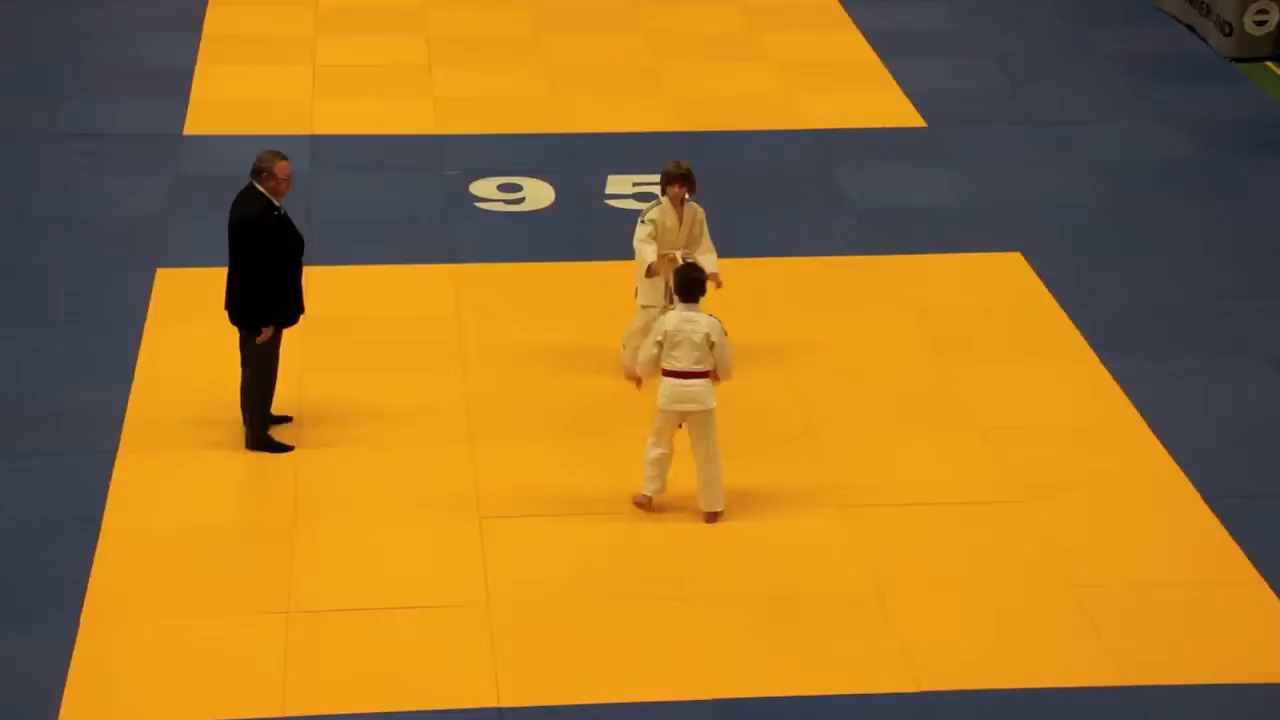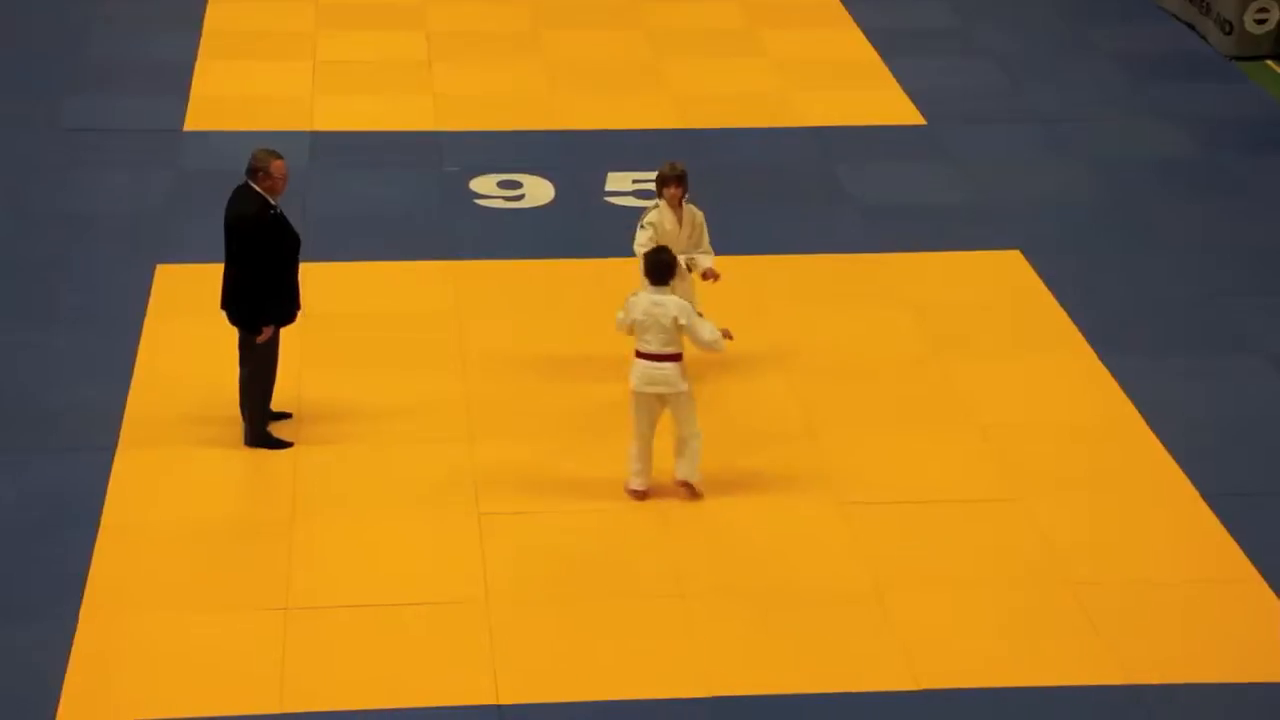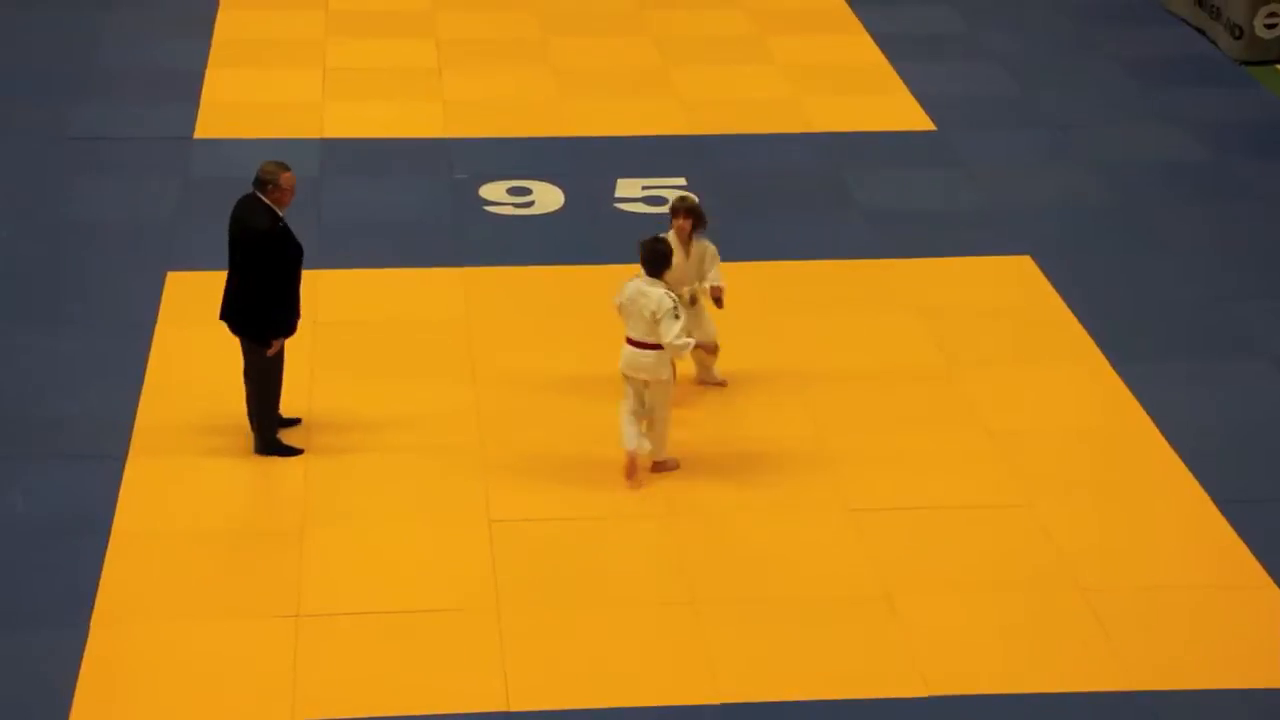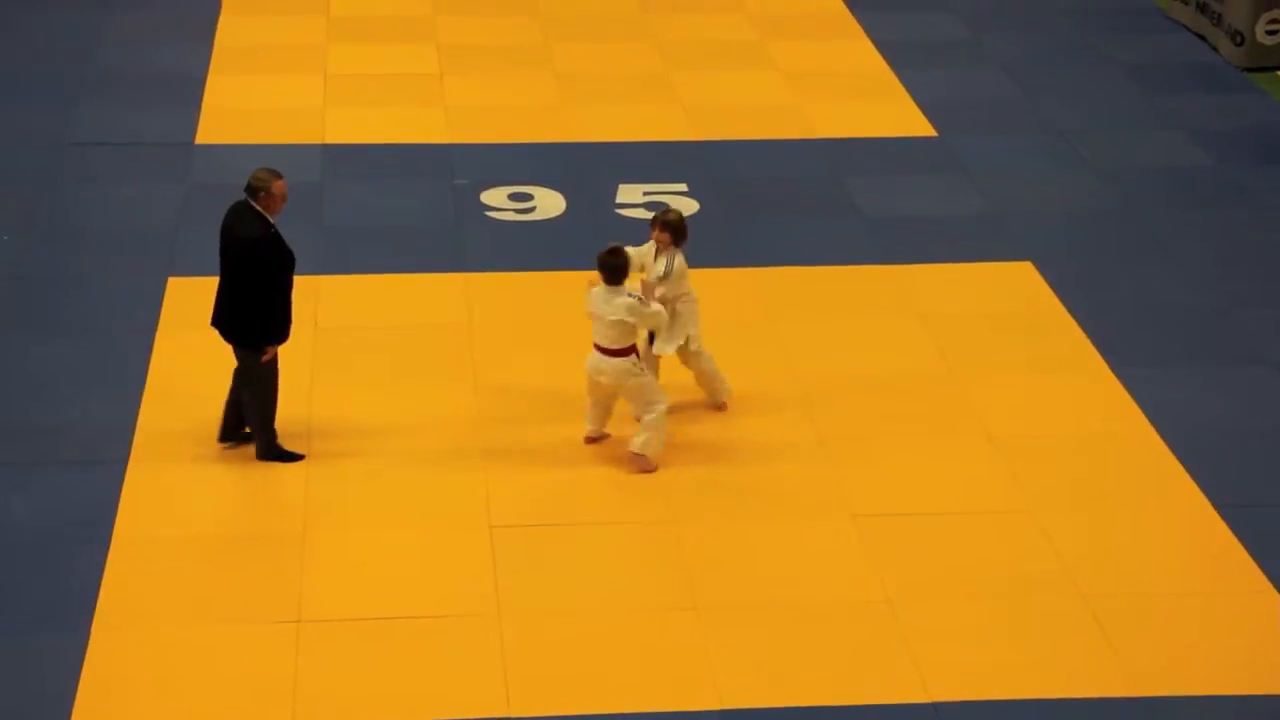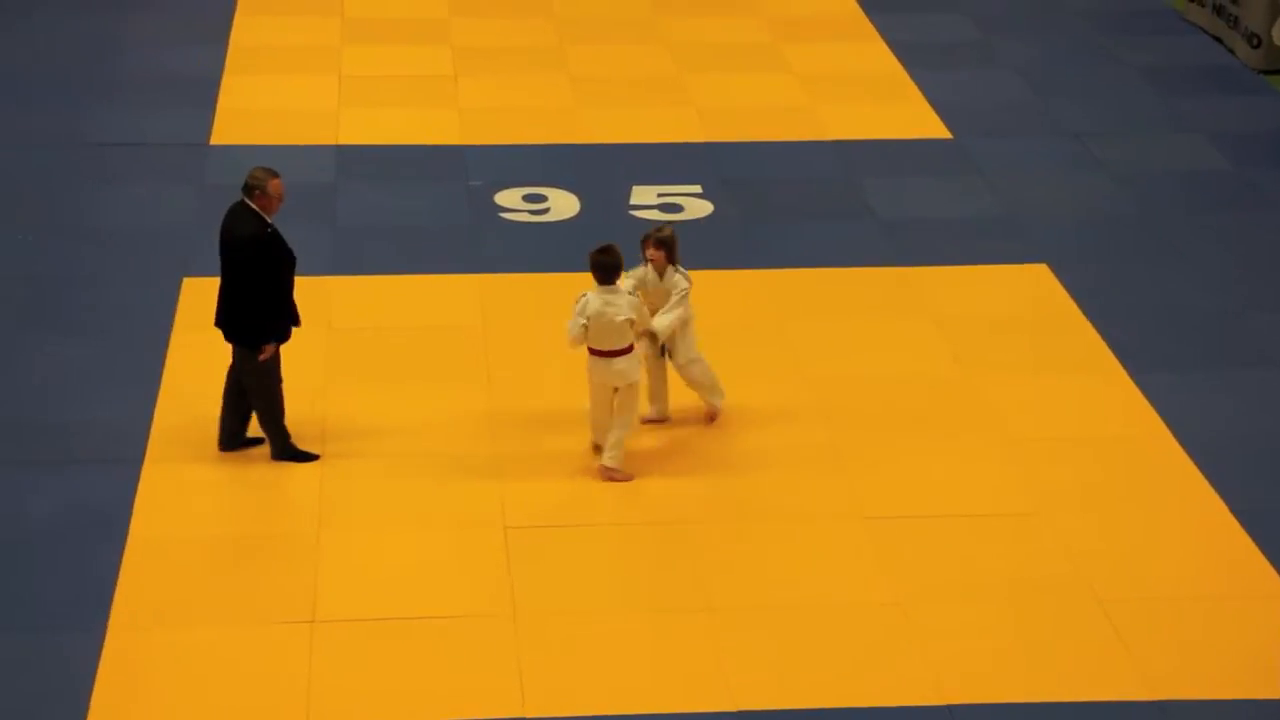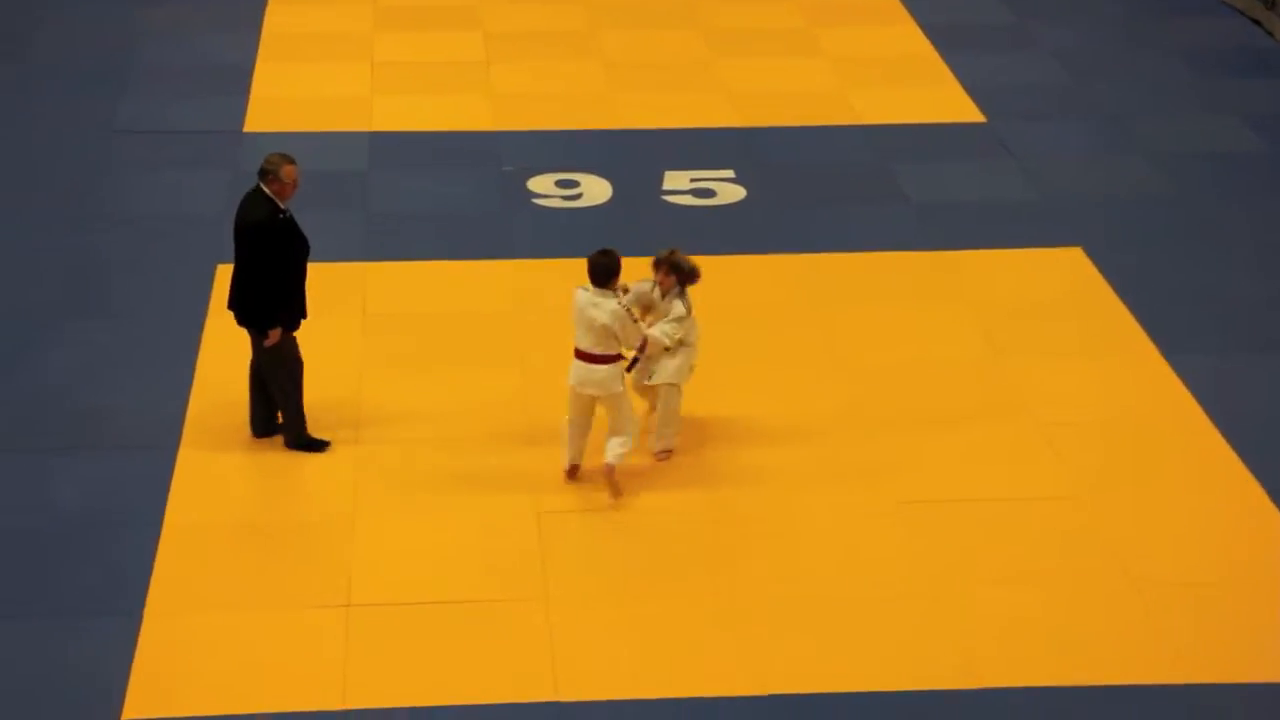
dt=0.3s
person 1, frame 1
left shoulder: (251, 197)
right shoulder: (257, 215)
right elbow: (258, 272)
right wrist: (266, 319)
left hip: (253, 300)
right hip: (258, 306)
left knee: (257, 364)
right knee: (261, 367)
left ankle: (256, 414)
right ankle: (257, 434)
person 1, frame 2
left shoulder: (246, 195)
right shoulder: (254, 215)
right elbow: (256, 272)
right wrist: (265, 318)
left hip: (249, 298)
right hip: (256, 303)
left knee: (255, 361)
right knee: (259, 364)
left ankle: (257, 411)
right ankle: (256, 431)
person 1, frame 3
left shoulder: (247, 204)
right shoulder: (266, 229)
right elbow: (267, 286)
right wrist: (275, 331)
left hip: (246, 307)
right hip: (259, 315)
left knee: (258, 370)
right knee: (266, 373)
left ankle: (266, 419)
right ankle: (266, 439)
person 1, frame 4
left shoulder: (238, 211)
right shoulder: (258, 237)
right elbow: (260, 292)
right wrist: (270, 337)
left hip: (237, 313)
right hip: (251, 322)
left knee: (248, 374)
right knee: (261, 380)
left ankle: (232, 429)
right ankle: (266, 445)
person 1, frame 5
left shoulder: (239, 213)
right shoulder: (252, 234)
right elbow: (257, 291)
right wrist: (266, 337)
left hip: (242, 317)
right hip: (253, 323)
left knee: (242, 377)
right knee: (266, 383)
left ankle: (231, 436)
right ankle: (281, 446)
person 1, frame 6
left shoulder: (258, 200)
right shoulder: (263, 219)
right elbow: (264, 275)
right wrist: (273, 321)
left hip: (259, 303)
right hip: (266, 308)
left knee: (265, 363)
right knee: (286, 366)
left ankle: (263, 423)
right ankle: (295, 433)
person 2, frame 1
left shoulder: (665, 321)
right shoulder: (712, 324)
left elbow: (646, 360)
right elbow: (725, 365)
left wrist: (640, 372)
right wrist: (716, 375)
left hip: (671, 390)
right hip: (701, 392)
left knee: (659, 444)
right knee: (707, 451)
left ankle: (649, 495)
right ankle: (711, 507)
person 2, frame 2
left shoulder: (634, 302)
right shoulder: (680, 307)
left elbow: (623, 327)
right elbow: (707, 340)
right wrist: (721, 334)
left hip: (643, 372)
right hip: (672, 374)
left knee: (642, 431)
right knee: (686, 428)
left ankle: (639, 484)
right ankle: (687, 477)
person 2, frame 3
left shoulder: (628, 288)
right shoulder: (667, 299)
right elbow: (672, 341)
right wrist: (701, 345)
left hip: (630, 355)
right hip: (656, 361)
left knee: (632, 407)
right knee: (660, 410)
left ankle: (632, 453)
right ankle: (658, 458)
person 2, frame 4
left shoulder: (594, 296)
right shoulder: (632, 302)
right elbow: (658, 320)
right wrist: (649, 298)
left hip: (597, 361)
right hip: (624, 367)
left knee: (600, 398)
right knee: (655, 405)
left ankle: (594, 432)
right ankle: (640, 453)
person 2, frame 5
left shoulder: (586, 302)
right shoulder: (631, 301)
left elbow: (575, 338)
right elbow: (644, 327)
left hip: (597, 364)
right hip: (625, 365)
left knee: (600, 408)
right knee: (623, 417)
left ankle: (600, 442)
right ankle: (610, 464)
person 2, frame 6
left shoulder: (578, 296)
right shoulder: (619, 310)
right elbow: (635, 343)
right wrist: (638, 322)
left hip: (580, 369)
right hip: (607, 374)
left knee: (577, 419)
right knee: (622, 427)
left ankle: (572, 465)
right ankle: (611, 464)
person 3, frame 1
left shoulder: (696, 213)
right shoulder: (653, 211)
left elbow: (701, 244)
right elbow: (642, 241)
left wrist: (711, 269)
right wrist: (653, 263)
left hip: (679, 269)
right hip: (652, 269)
right knee: (648, 317)
right ankle: (631, 361)
person 3, frame 2
left shoulder: (694, 216)
right shoulder: (652, 216)
left elbow: (701, 250)
right elbow: (643, 248)
left wrist: (707, 268)
left hip: (681, 278)
person 3, frame 3
left shoulder: (704, 248)
left elbow: (712, 275)
left wrist: (715, 289)
left hip: (690, 301)
left knee: (705, 342)
left ankle: (705, 374)
person 3, frame 4
left shoulder: (672, 262)
right shoulder: (652, 248)
left elbow: (653, 291)
right elbow: (635, 256)
left hip: (678, 312)
left knee: (693, 357)
right knee: (649, 356)
left ankle: (719, 394)
person 3, frame 5
left shoulder: (679, 278)
right shoulder: (643, 271)
left elbow: (673, 313)
right elbow: (627, 287)
left wrist: (656, 330)
left hip: (677, 324)
right hip: (651, 321)
left knee: (690, 368)
right knee: (654, 368)
left ankle: (713, 399)
right ankle: (658, 410)
person 3, frame 6
left shoulder: (681, 305)
right shoulder: (650, 289)
left elbow: (666, 334)
right elbow: (632, 298)
left hip: (678, 347)
right hip: (656, 342)
left knee: (668, 390)
right knee: (640, 382)
left ankle: (663, 444)
right ankle: (655, 402)
